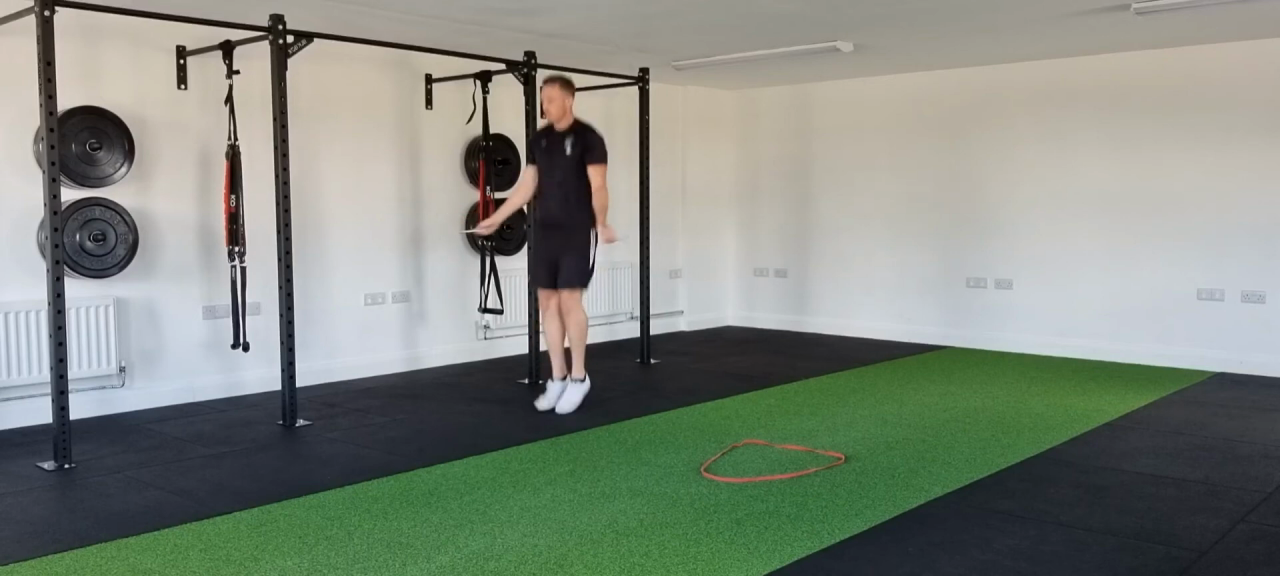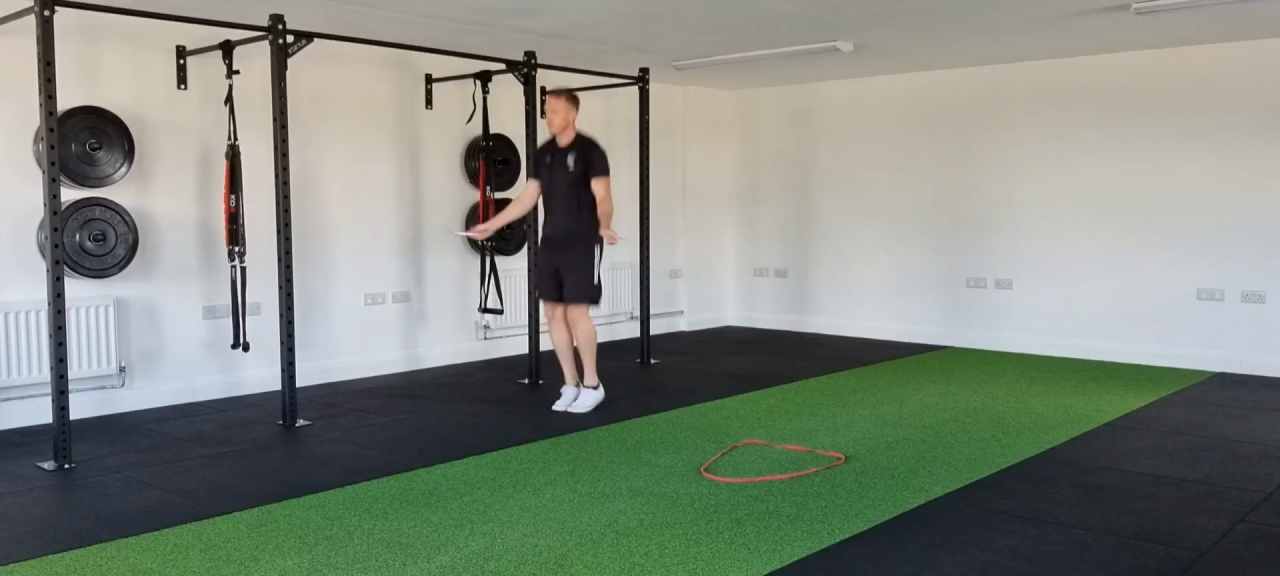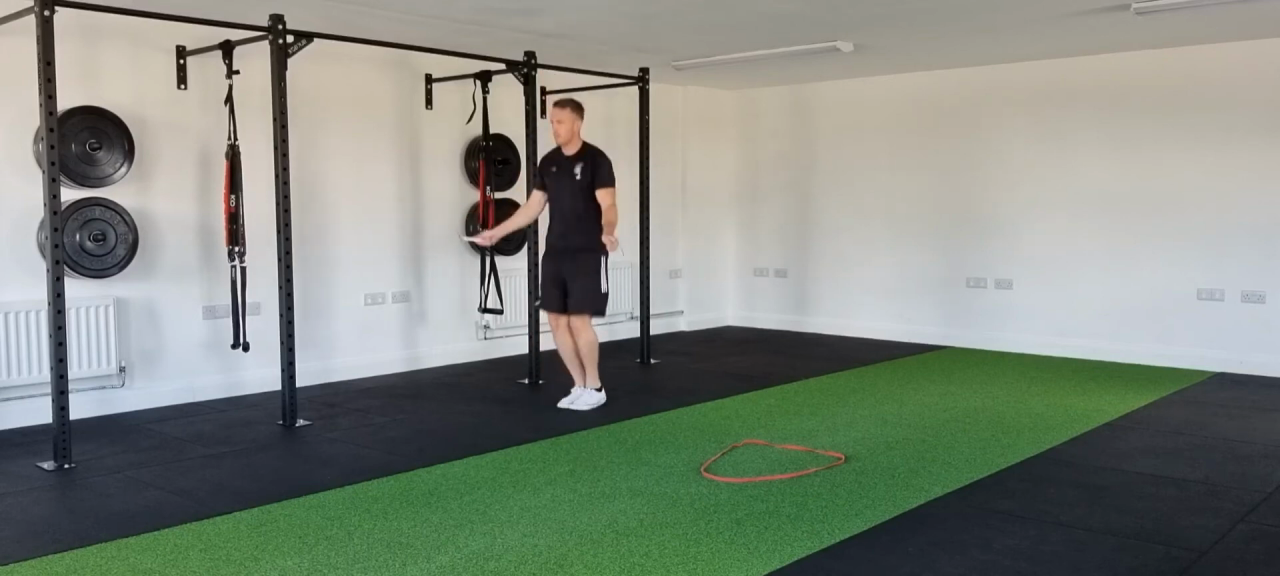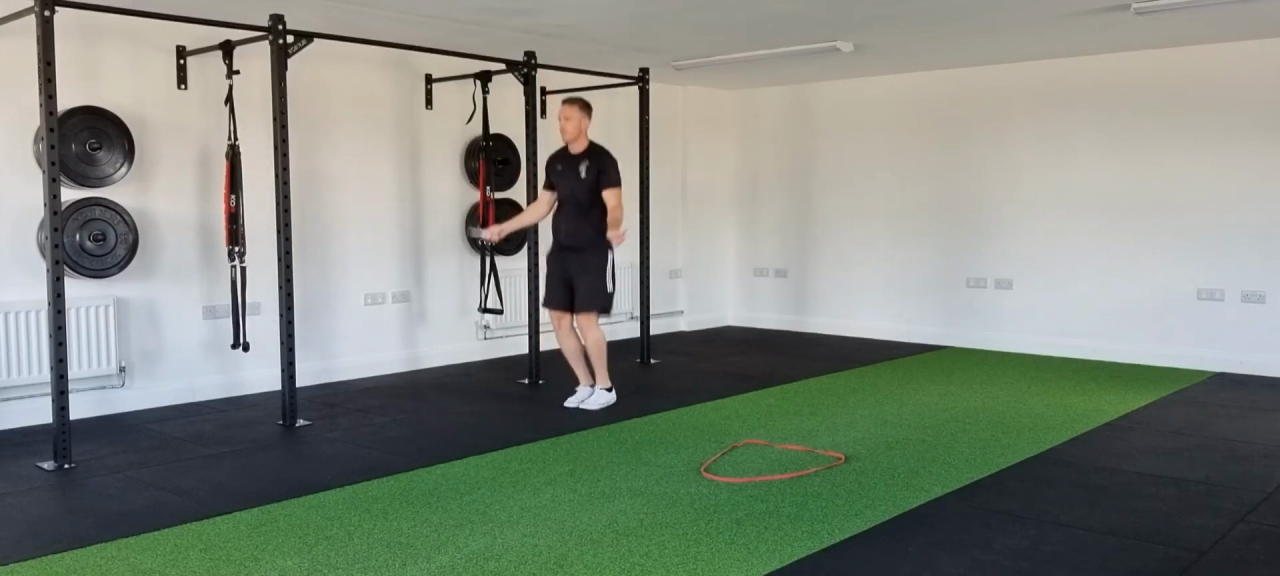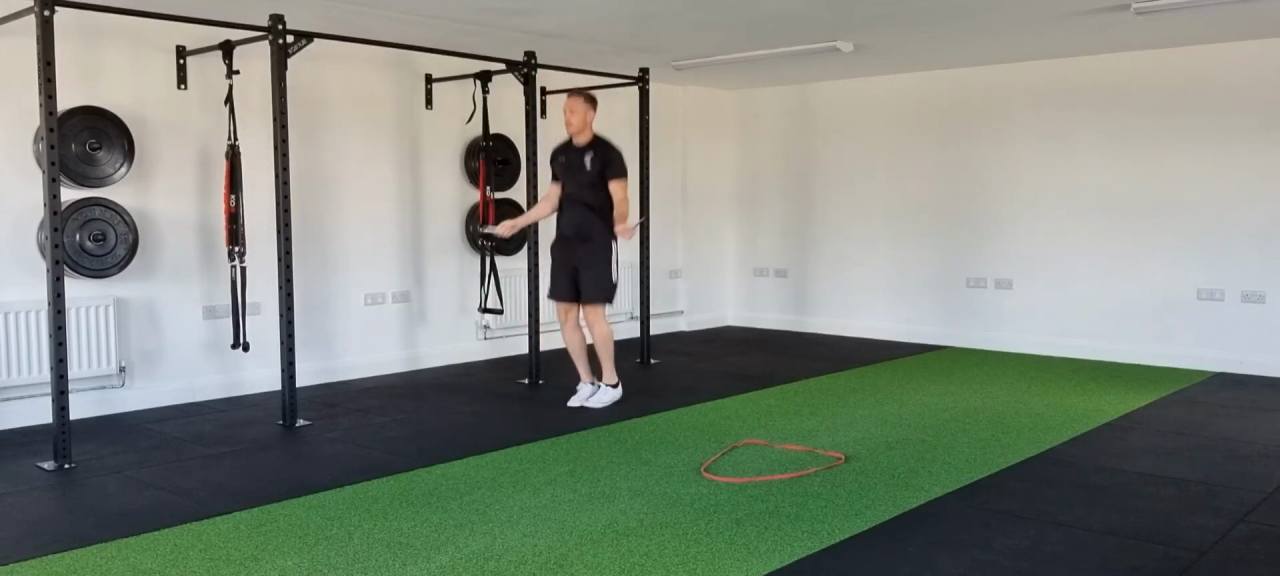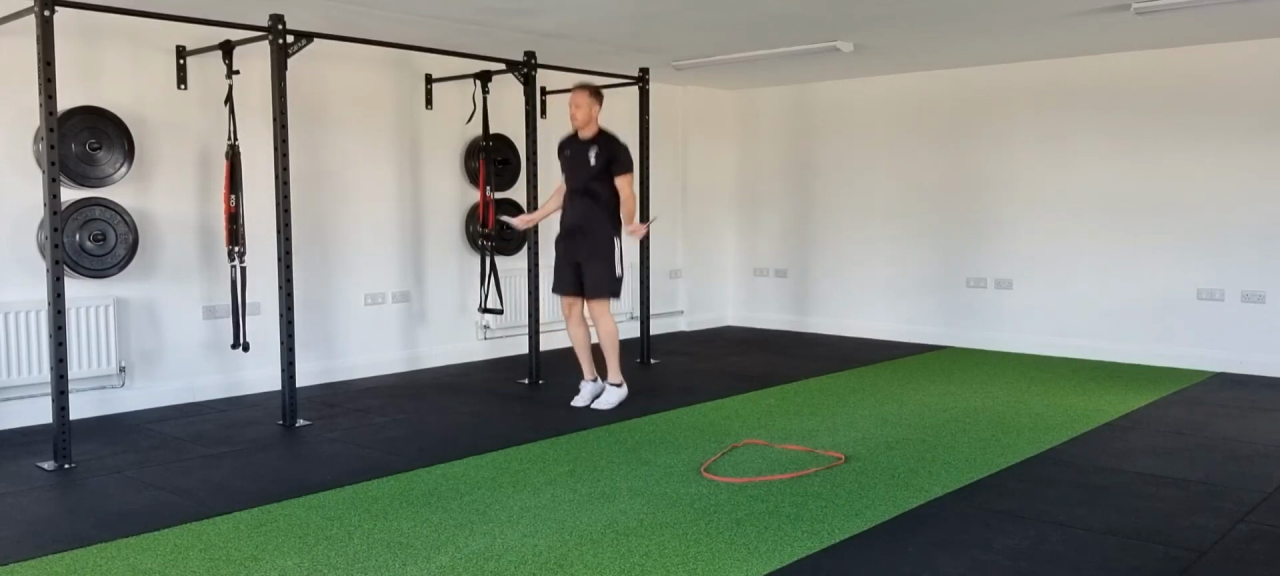
dt=0.4s
person 1, frame 1
left shoulder: (587, 138)
right shoulder: (539, 138)
left elbow: (598, 185)
right elbow: (527, 185)
left wrist: (601, 223)
right wrist: (495, 219)
left hip: (576, 231)
right hip: (545, 231)
left knee: (569, 300)
right knee: (547, 302)
left ankle: (578, 377)
right ankle: (559, 377)
person 1, frame 2
left shoulder: (590, 152)
right shoulder: (543, 153)
left elbow: (602, 196)
right elbow: (527, 198)
left wrist: (605, 228)
right wrist: (490, 225)
left hip: (582, 244)
right hip: (550, 244)
left knee: (577, 312)
right knee: (554, 314)
left ankle: (592, 385)
right ankle: (572, 385)
person 1, frame 3
left shoulder: (597, 162)
right shoulder: (548, 162)
left elbow: (607, 206)
right elbow: (533, 207)
left wrist: (608, 232)
right wrist: (497, 232)
left hip: (587, 254)
right hip: (555, 254)
left knee: (579, 323)
right knee: (557, 323)
left ankle: (594, 388)
right ankle: (579, 383)
person 1, frame 4
left shoulder: (602, 161)
right shoulder: (555, 161)
left elbow: (613, 206)
right elbow: (543, 206)
left wrist: (614, 231)
right wrist: (504, 228)
left hip: (592, 253)
right hip: (560, 252)
left knee: (586, 321)
right knee: (559, 320)
left ankle: (604, 388)
right ankle: (585, 383)
person 1, frame 5
left shoulder: (607, 153)
right shoulder: (560, 153)
left elbow: (619, 198)
left wrist: (621, 224)
right wrist: (516, 223)
left hip: (597, 245)
right hip: (564, 245)
left knee: (593, 314)
right knee: (565, 314)
left ankle: (611, 383)
right ankle: (588, 383)
person 1, frame 6
left shoulder: (613, 148)
right shoulder: (566, 146)
left elbow: (626, 193)
left wrist: (631, 224)
right wrist: (533, 218)
left hip: (602, 241)
right hip: (571, 239)
left knee: (599, 310)
right knee: (570, 309)
left ankle: (617, 384)
right ankle: (591, 380)
